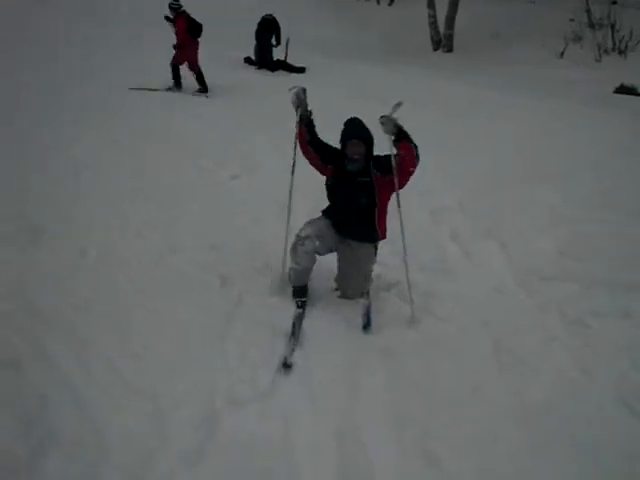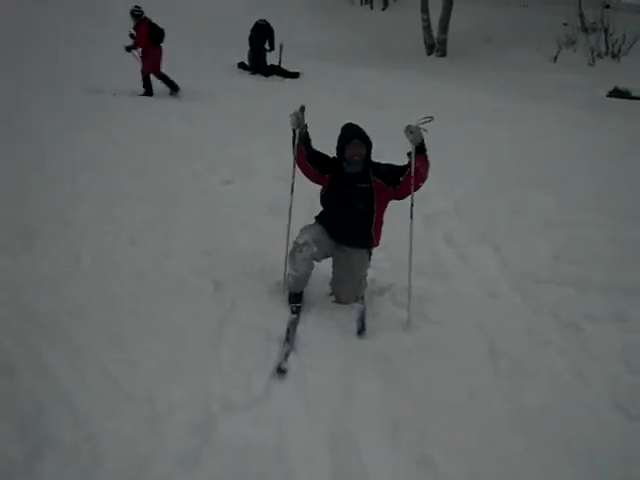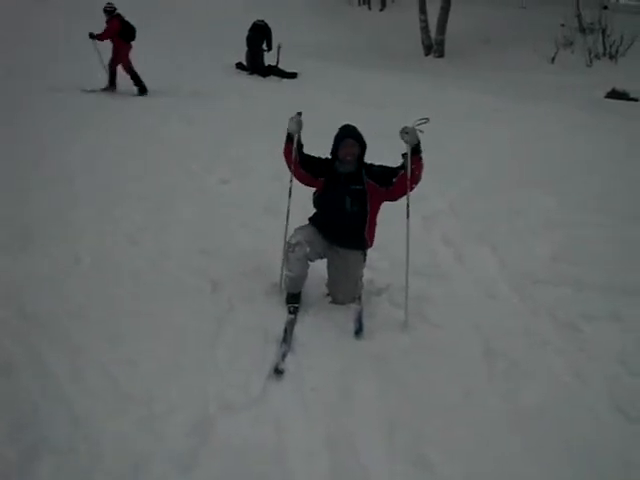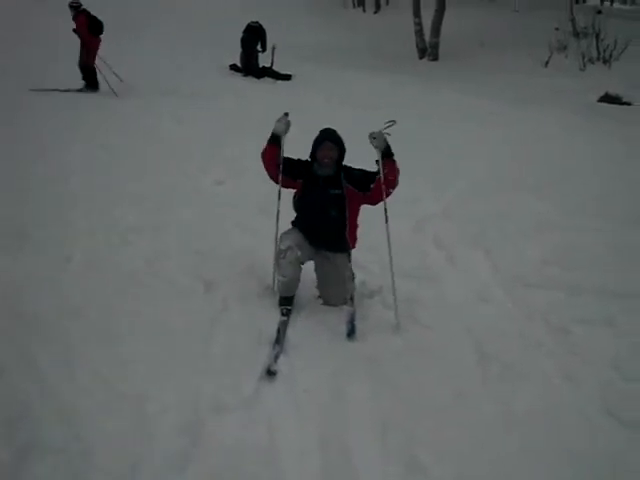
dt=0.4s
person 1, frame 1
left shoulder: (380, 168)
right shoulder: (335, 162)
left elbow: (407, 165)
right elbow: (311, 144)
left wrist: (398, 135)
right wrist: (303, 115)
left hip: (362, 240)
right hip: (332, 226)
left knee: (351, 292)
right knee: (306, 239)
left ankle: (357, 278)
right ankle: (299, 282)
person 1, frame 2
left shoulder: (380, 176)
right shoulder: (330, 169)
left elbow: (414, 177)
right elbow: (305, 158)
left wrist: (418, 148)
right wrist: (300, 132)
left hip: (357, 246)
right hip: (326, 232)
left knee: (346, 297)
right knee: (304, 245)
left ankle: (354, 279)
right ankle: (296, 290)
person 1, frame 3
left shoulder: (373, 177)
right shoulder: (324, 170)
left elbow: (407, 179)
right elbow: (297, 164)
left wrist: (413, 150)
right wrist: (293, 138)
left hip: (351, 246)
right hip: (320, 233)
left knee: (343, 298)
right knee: (297, 245)
left ankle: (351, 280)
right ankle: (293, 292)
person 1, frame 4
left shoulder: (351, 179)
right shoulder: (303, 172)
left elbow: (387, 183)
right elbow: (273, 165)
left wrist: (384, 152)
right wrist: (277, 138)
left hip: (335, 247)
right hip: (304, 235)
left knee: (336, 300)
right knee: (288, 249)
left ankle: (344, 277)
right ankle: (287, 295)
